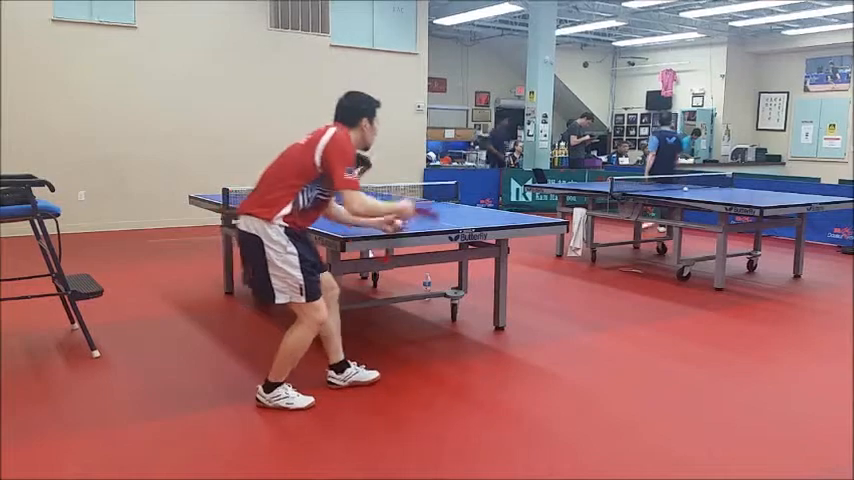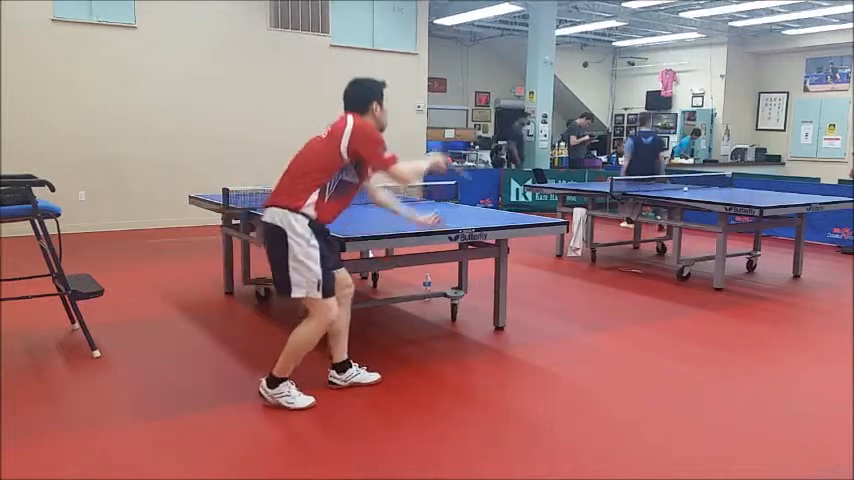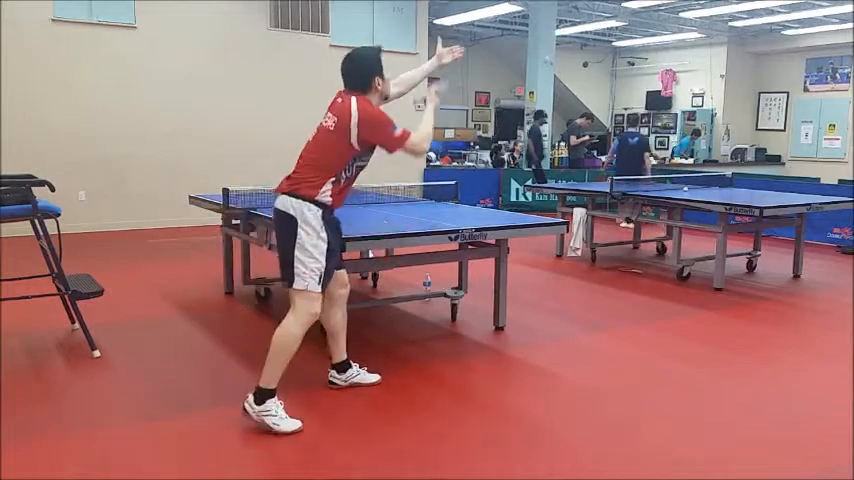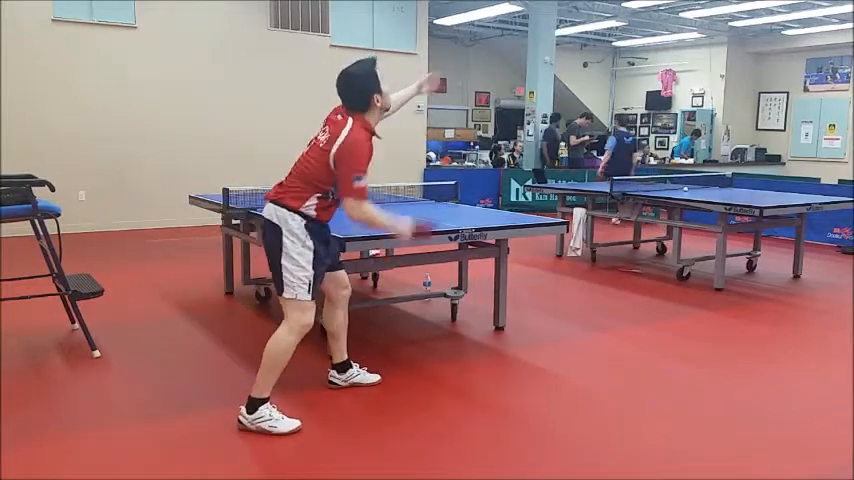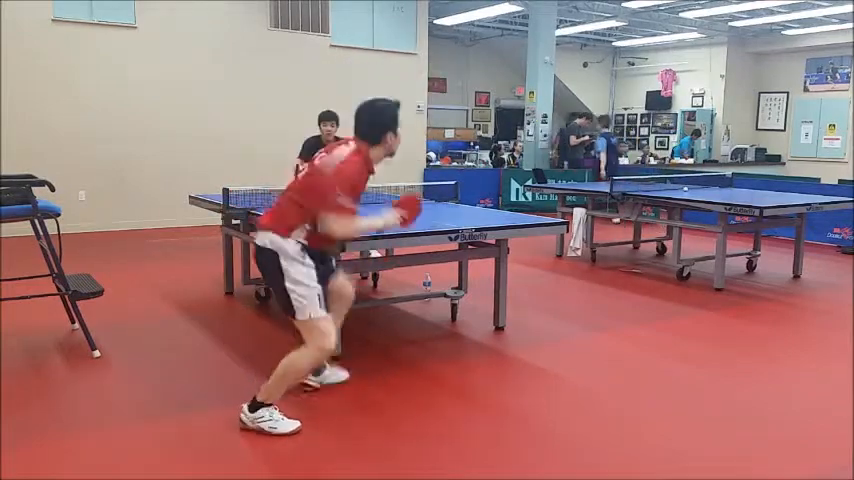
dt=0.4s
person 1, frame 1
left shoulder: (331, 139)
right shoulder: (340, 141)
left elbow: (330, 208)
right elbow: (356, 205)
left wrist: (378, 222)
right wrist: (398, 208)
left hip: (281, 227)
right hip: (268, 229)
left knee: (329, 291)
right knee: (313, 315)
left ankle: (339, 369)
right ankle: (272, 389)
person 1, frame 2
left shoulder: (348, 133)
right shoulder: (361, 130)
left elbow: (372, 189)
right elbow: (404, 175)
left wrist: (415, 217)
right wrist: (431, 162)
left hip: (302, 221)
right hip: (291, 223)
left knee: (343, 288)
right knee: (325, 313)
left ankle: (341, 368)
right ankle: (275, 384)
person 1, frame 3
left shoulder: (347, 101)
right shoulder: (366, 115)
left elbow: (396, 87)
right elbow: (419, 146)
left wrist: (433, 64)
right wrist: (431, 105)
left hip: (308, 208)
right hip: (304, 210)
left knee: (337, 290)
right knee: (307, 309)
left ankle: (341, 369)
right ankle: (263, 400)
person 1, frame 4
left shoulder: (343, 116)
right shoulder: (355, 140)
left elbow: (383, 109)
right elbow: (356, 209)
left wrist: (416, 89)
right wrist: (397, 226)
left hip: (304, 219)
right hip: (291, 221)
left knee: (339, 289)
right knee: (299, 319)
left ankle: (341, 368)
right ankle: (255, 408)
person 1, frame 5
left shoulder: (351, 154)
right shoulder: (349, 164)
right elbow: (336, 226)
right wrist: (382, 222)
left hip: (297, 243)
right hip: (282, 247)
left knee: (343, 291)
right knee: (323, 342)
left ankle: (316, 370)
right ankle: (258, 408)
